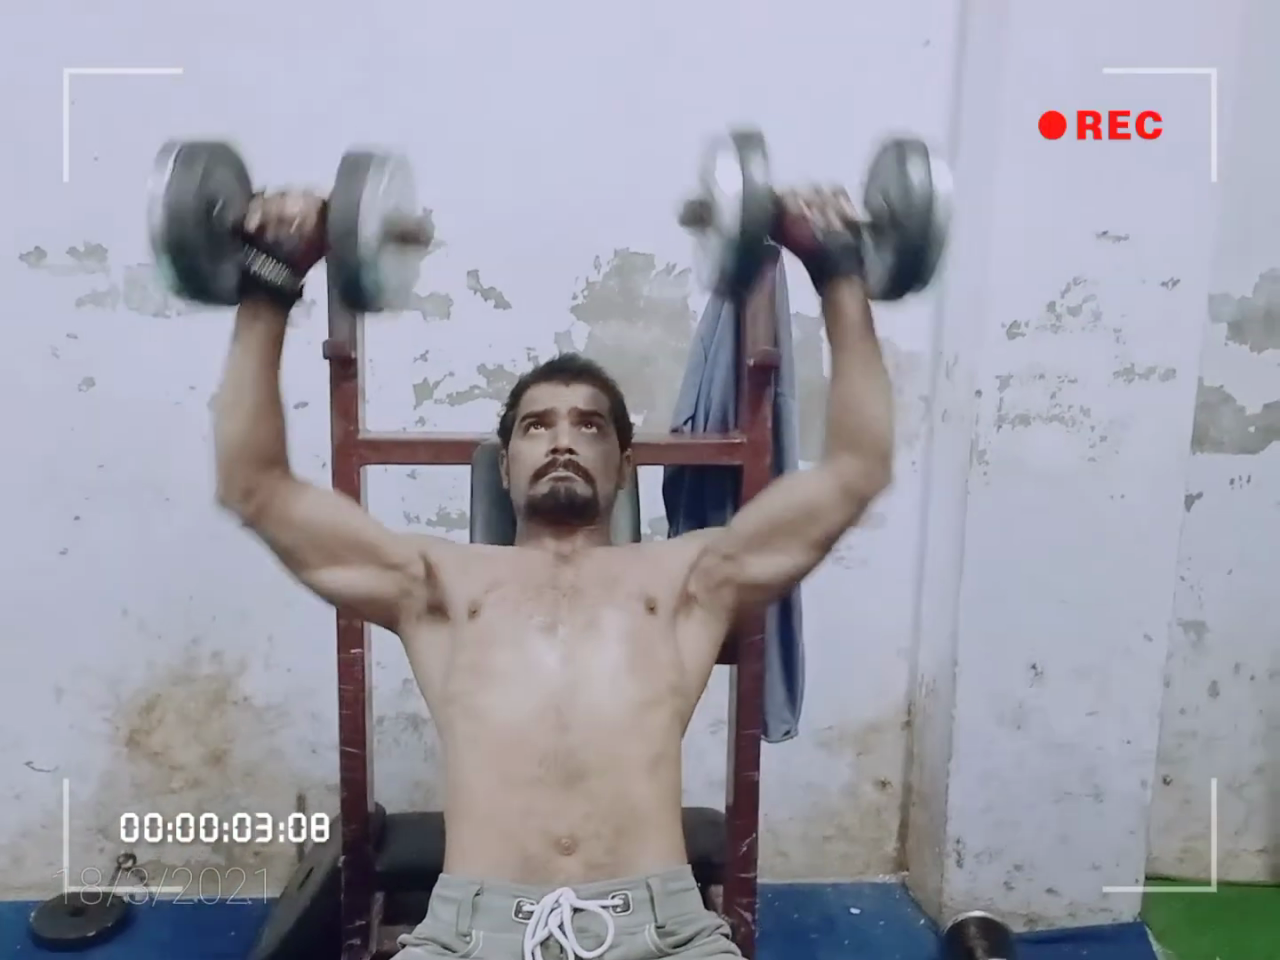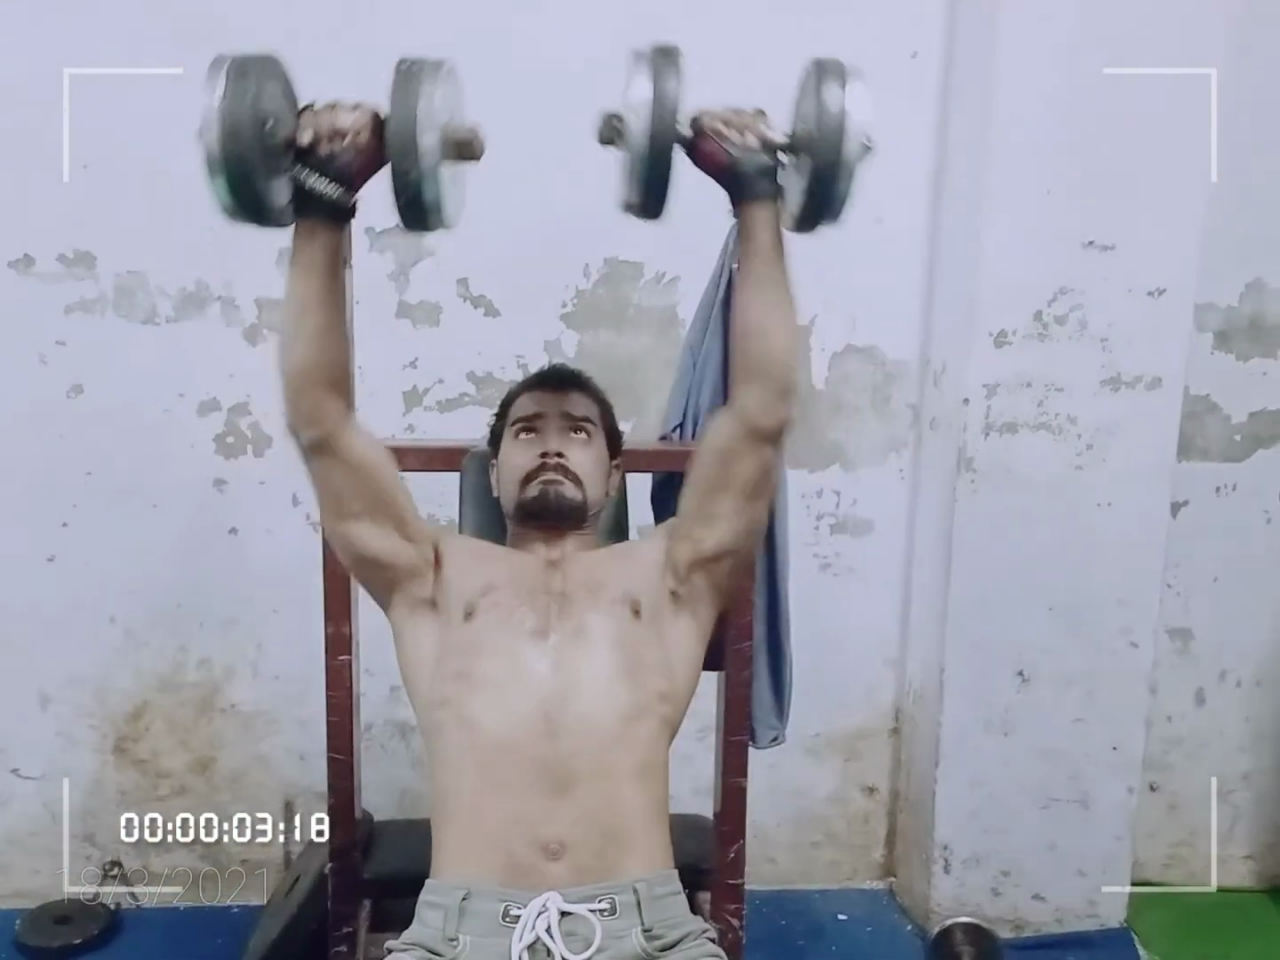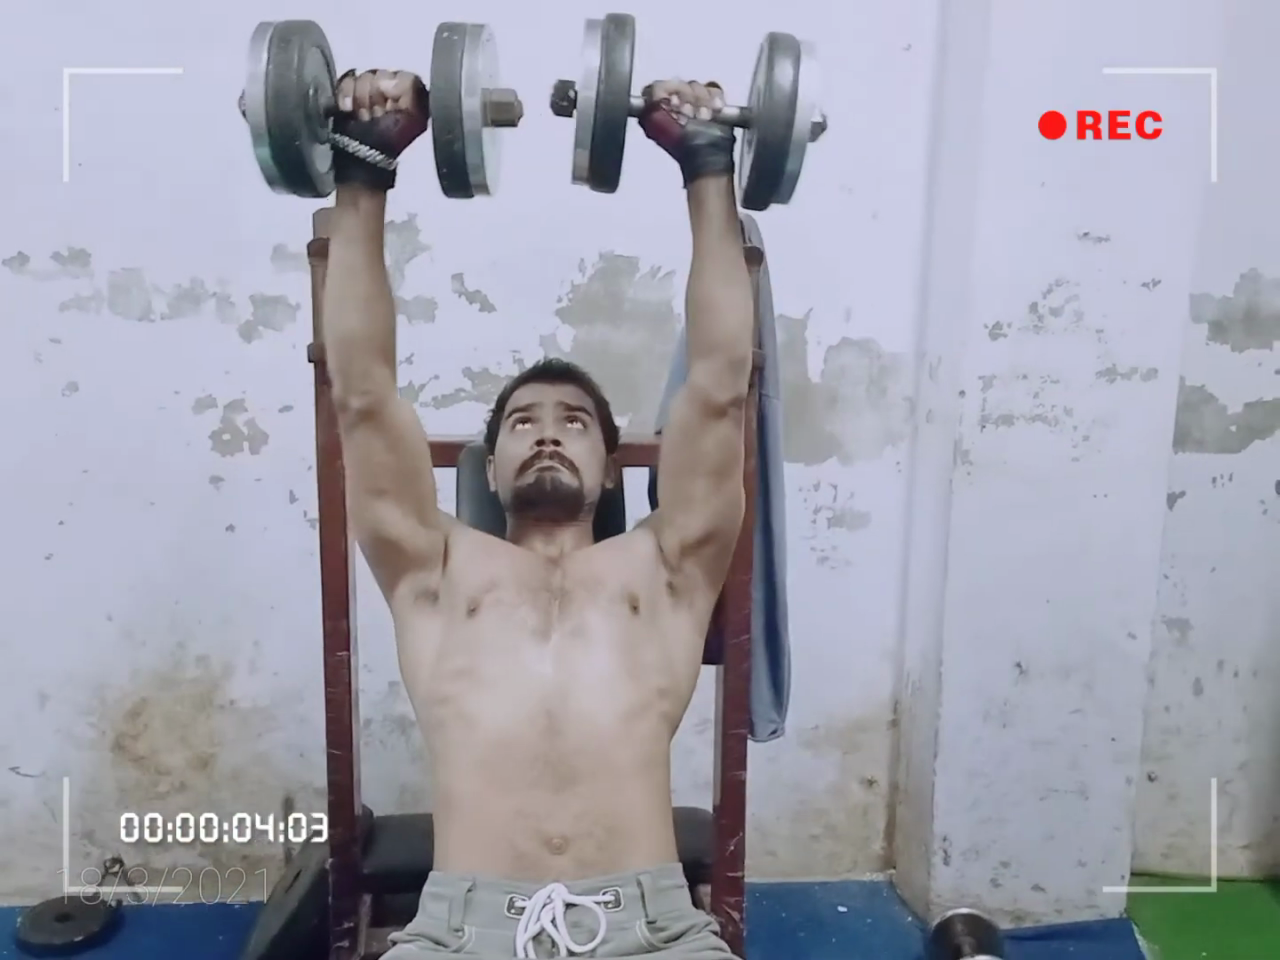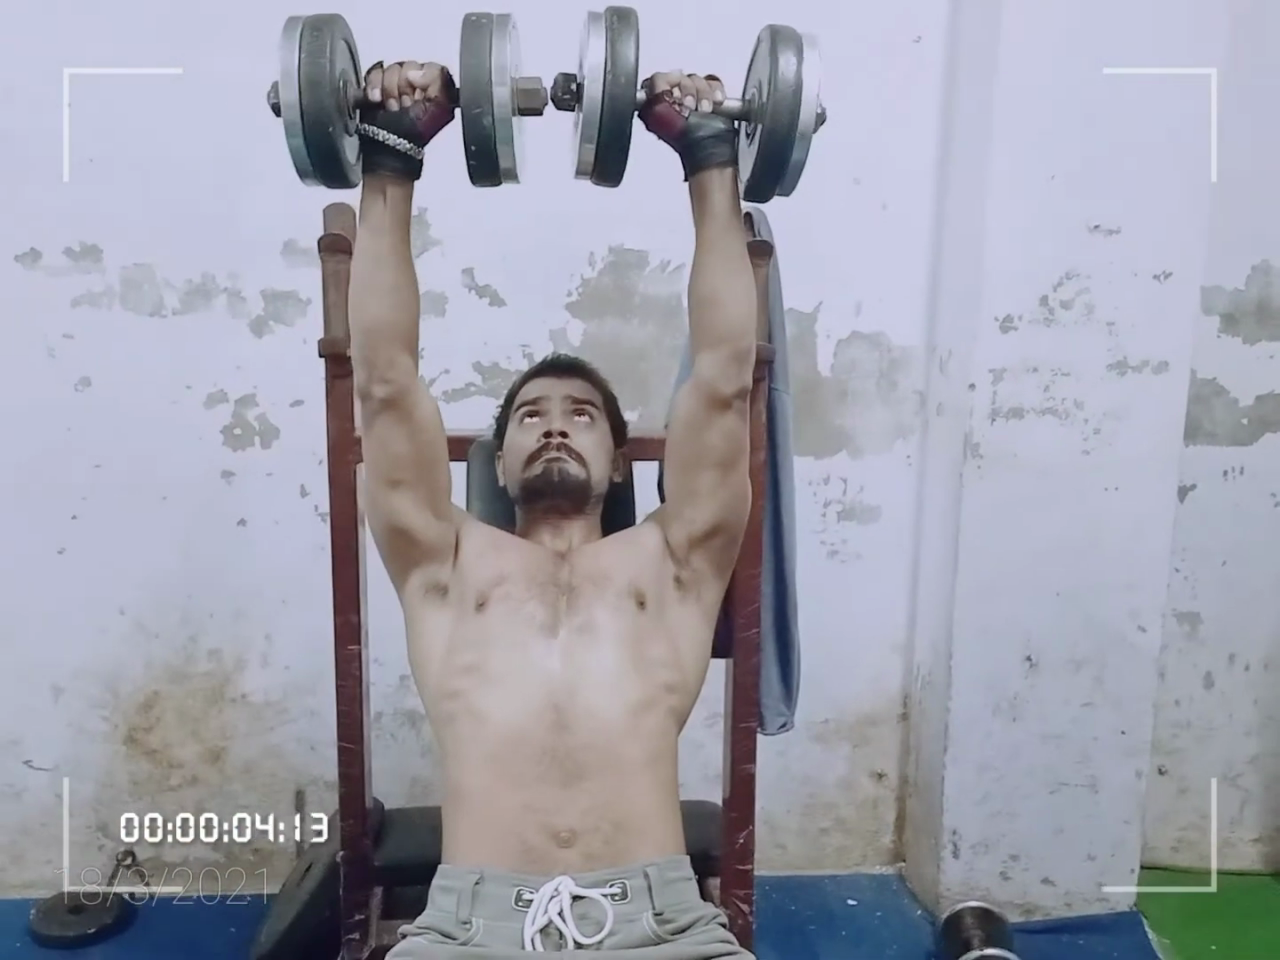
dt=0.4s
person 1, frame 1
left shoulder: (683, 578)
right shoulder: (441, 582)
left elbow: (855, 469)
right elbow: (254, 484)
left wrist: (839, 274)
right wrist: (268, 284)
person 1, frame 2
left shoulder: (666, 577)
right shoulder: (435, 578)
left elbow: (760, 410)
right elbow: (322, 417)
left wrist: (756, 199)
right wrist: (322, 203)
person 1, frame 3
left shoulder: (662, 570)
right shoulder: (438, 571)
left elbow: (717, 385)
right elbow: (364, 390)
left wrist: (707, 170)
right wrist: (362, 172)
person 1, frame 4
left shoulder: (670, 564)
right shoulder: (448, 565)
left elbow: (723, 379)
right elbow: (385, 381)
left wrist: (711, 163)
right wrist: (389, 162)
